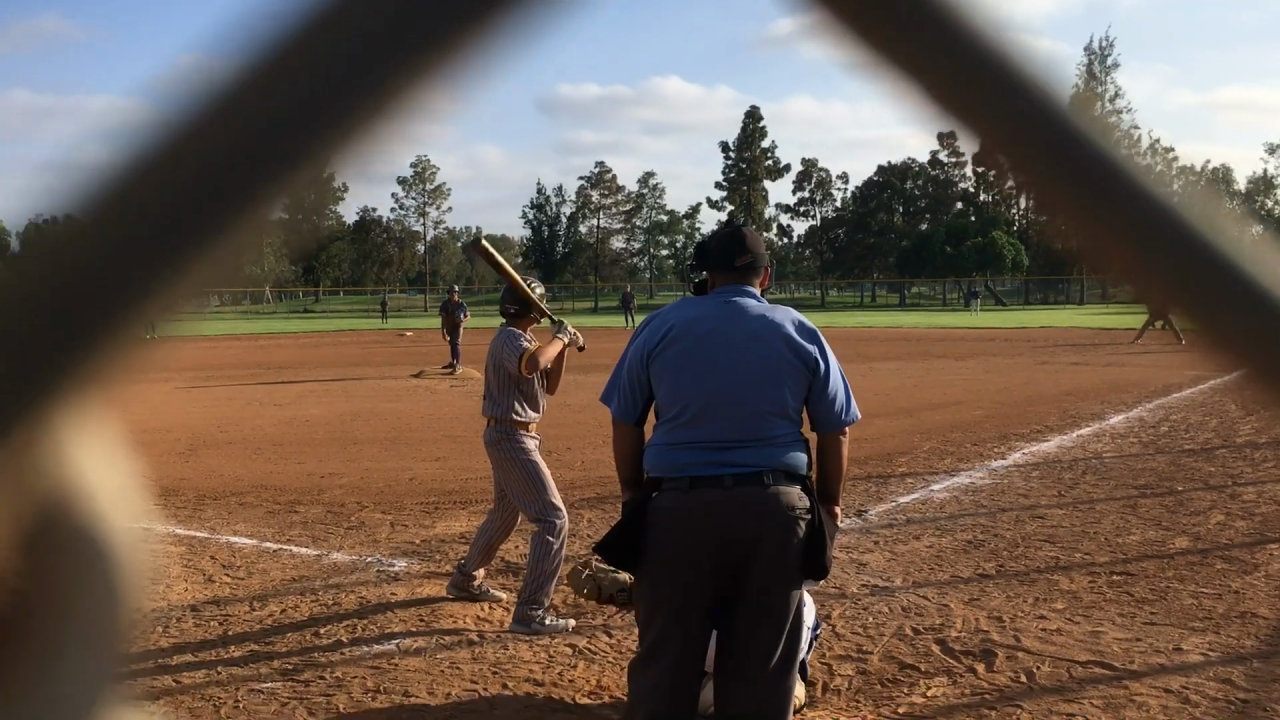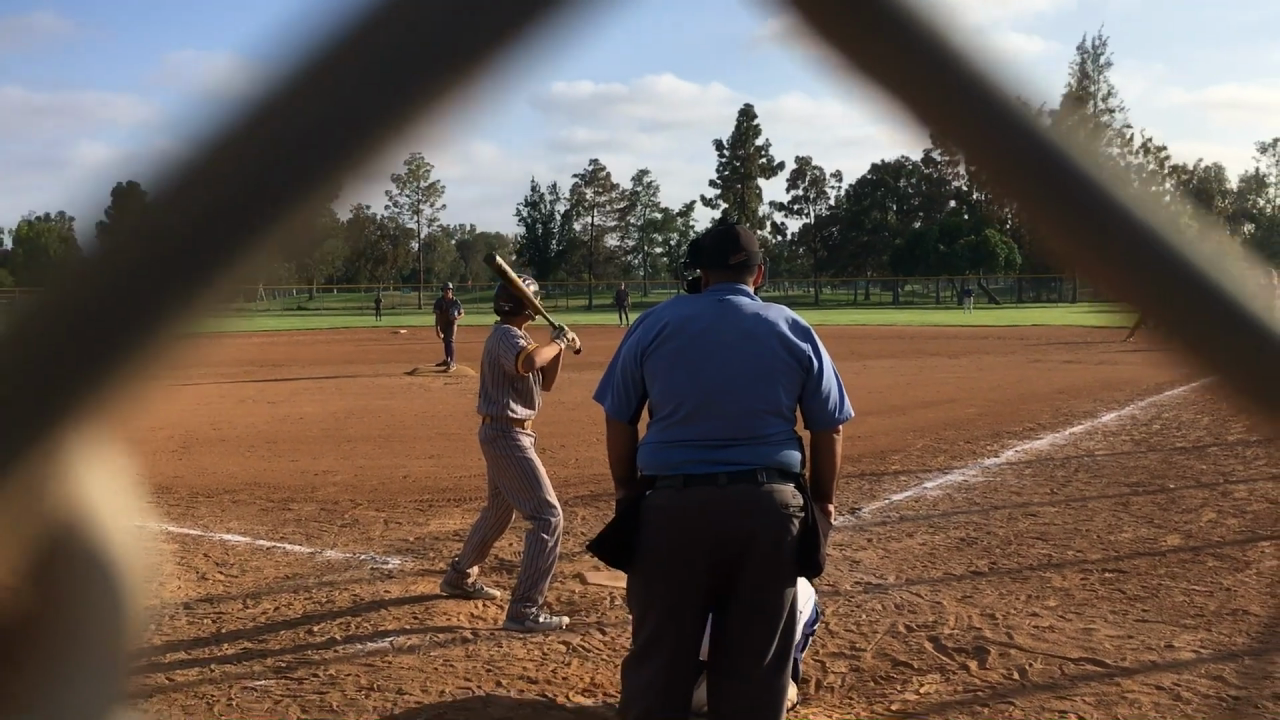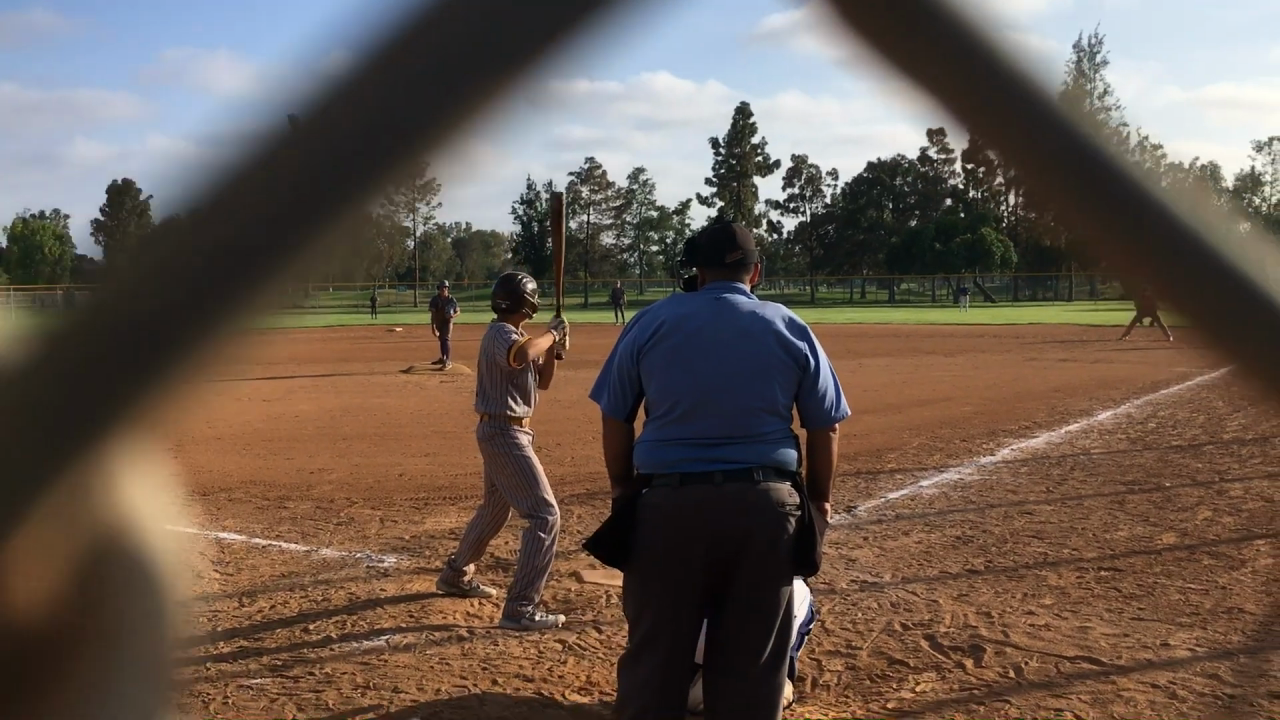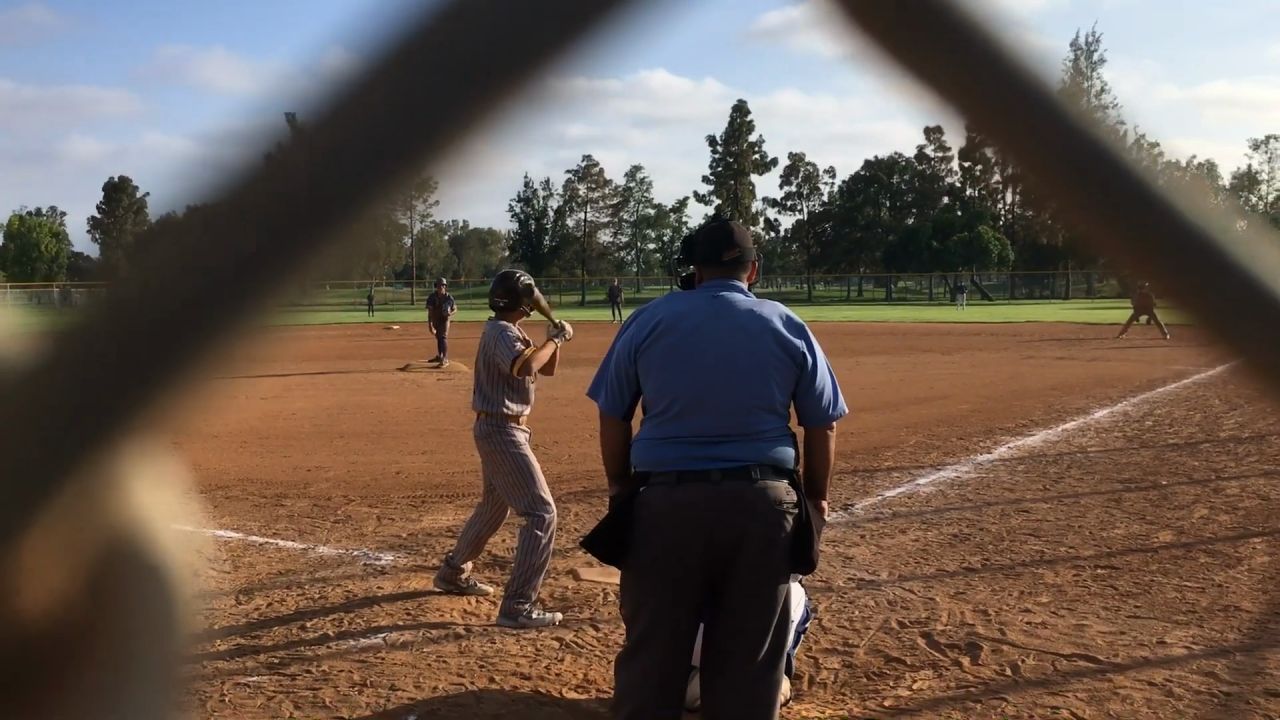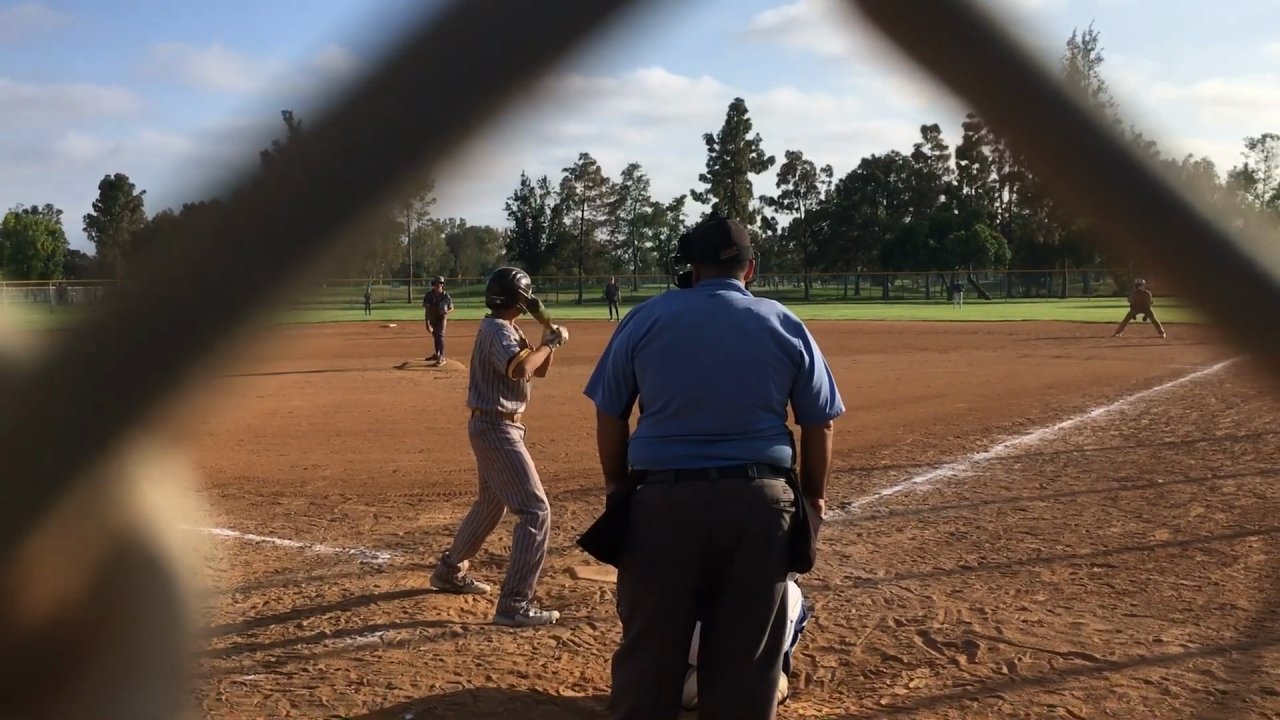
dt=0.2s
person 1, frame 1
left shoulder: (660, 326)
right shoulder: (801, 332)
left elbow: (625, 422)
right elbow: (835, 430)
left wrist: (633, 494)
right wrist: (828, 502)
left hip: (677, 506)
right hip: (775, 508)
left knee: (665, 660)
right knee: (762, 666)
person 1, frame 2
left shoulder: (654, 324)
right shoulder: (794, 330)
left elbow: (619, 420)
right elbow: (829, 428)
left wrist: (627, 492)
right wrist: (822, 500)
left hip: (671, 505)
right hip: (769, 506)
left knee: (658, 659)
right knee: (755, 663)
person 1, frame 3
left shoulder: (649, 322)
right shoulder: (791, 329)
left elbow: (614, 418)
right elbow: (825, 426)
left wrist: (623, 490)
right wrist: (818, 499)
left hip: (667, 504)
right hip: (765, 505)
left knee: (654, 657)
right knee: (751, 661)
person 1, frame 4
left shoulder: (648, 320)
right shoulder: (789, 327)
left elbow: (613, 417)
right elbow: (822, 425)
left wrist: (621, 489)
right wrist: (815, 498)
left hip: (665, 501)
right hip: (763, 503)
left knee: (652, 653)
right knee: (749, 659)
person 1, frame 5
left shoulder: (644, 318)
right shoulder: (786, 325)
left elbow: (610, 415)
right elbow: (819, 423)
left wrist: (617, 486)
right wrist: (813, 496)
left hip: (662, 500)
right hip: (759, 500)
left knee: (649, 652)
right knee: (746, 657)
person 2, frame 1
left shoulder: (522, 340)
right shoulder: (511, 338)
left elbow: (549, 386)
right elbow: (532, 364)
left wrist: (562, 345)
right wrist: (558, 339)
left hip: (509, 436)
right hip: (512, 437)
left knee: (505, 513)
right knee: (553, 518)
left ankle: (466, 579)
right ankle: (531, 612)
person 2, frame 2
left shoulder: (513, 336)
right shoulder: (506, 336)
left elbow: (545, 383)
right elbow: (528, 363)
left wrist: (558, 347)
right wrist: (557, 342)
left hip: (503, 433)
right hip: (507, 435)
left knee: (499, 511)
right knee: (547, 516)
left ankle: (459, 576)
right ankle: (524, 609)
person 2, frame 3
left shoulder: (511, 335)
right shoulder: (502, 333)
left elbow: (542, 382)
right elbow: (523, 356)
left wrist: (554, 342)
right wrist: (552, 334)
left hip: (500, 431)
right hip: (505, 433)
left knee: (495, 508)
right knee: (545, 515)
left ankle: (456, 575)
right ankle: (520, 609)
person 2, frame 4
left shoulder: (506, 332)
right shoulder: (502, 333)
left elbow: (547, 368)
right elbow: (526, 367)
left wrist: (555, 338)
right wrist: (553, 338)
left hip: (496, 429)
right hip: (503, 431)
left knee: (493, 507)
right knee: (542, 512)
left ankle: (453, 572)
right ankle: (517, 606)
person 2, frame 5
left shoulder: (504, 329)
right shoulder: (498, 330)
left elbow: (537, 370)
right elbow: (520, 368)
left wrist: (550, 344)
right wrist: (549, 343)
left hip: (492, 426)
right hip: (498, 428)
left knee: (491, 504)
right knee: (535, 510)
left ankle: (450, 571)
right ankle: (514, 604)
